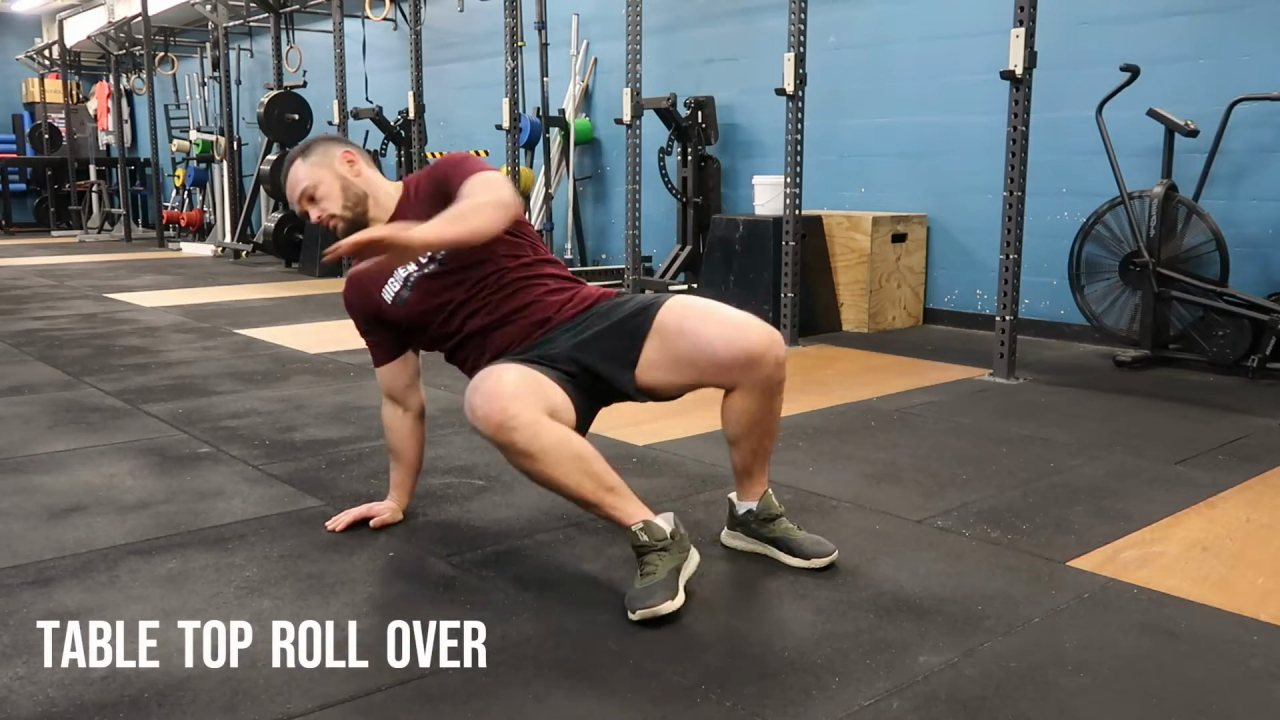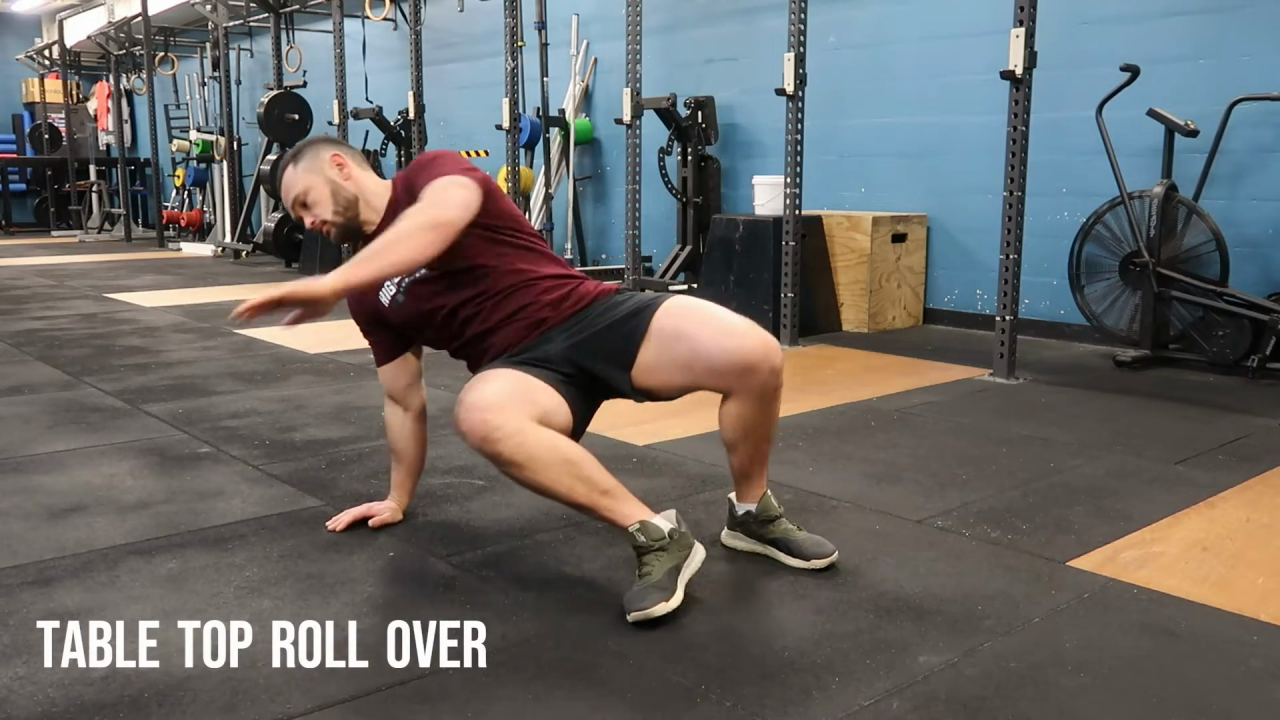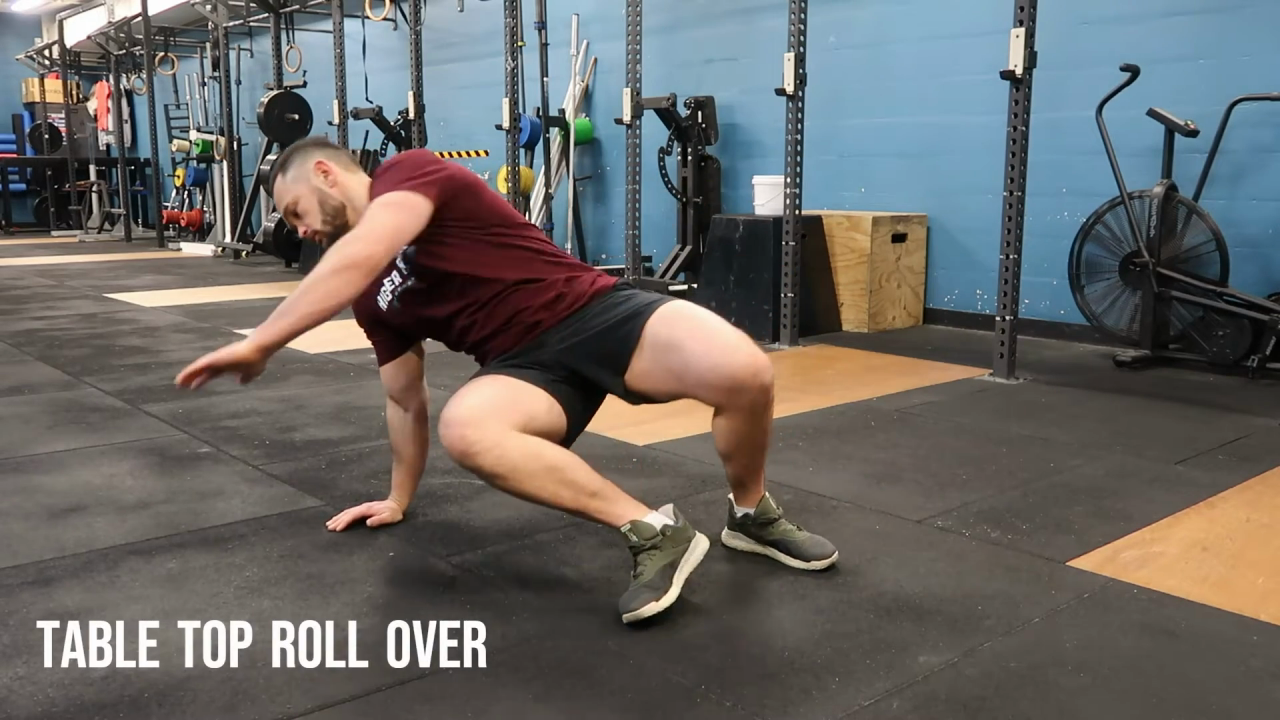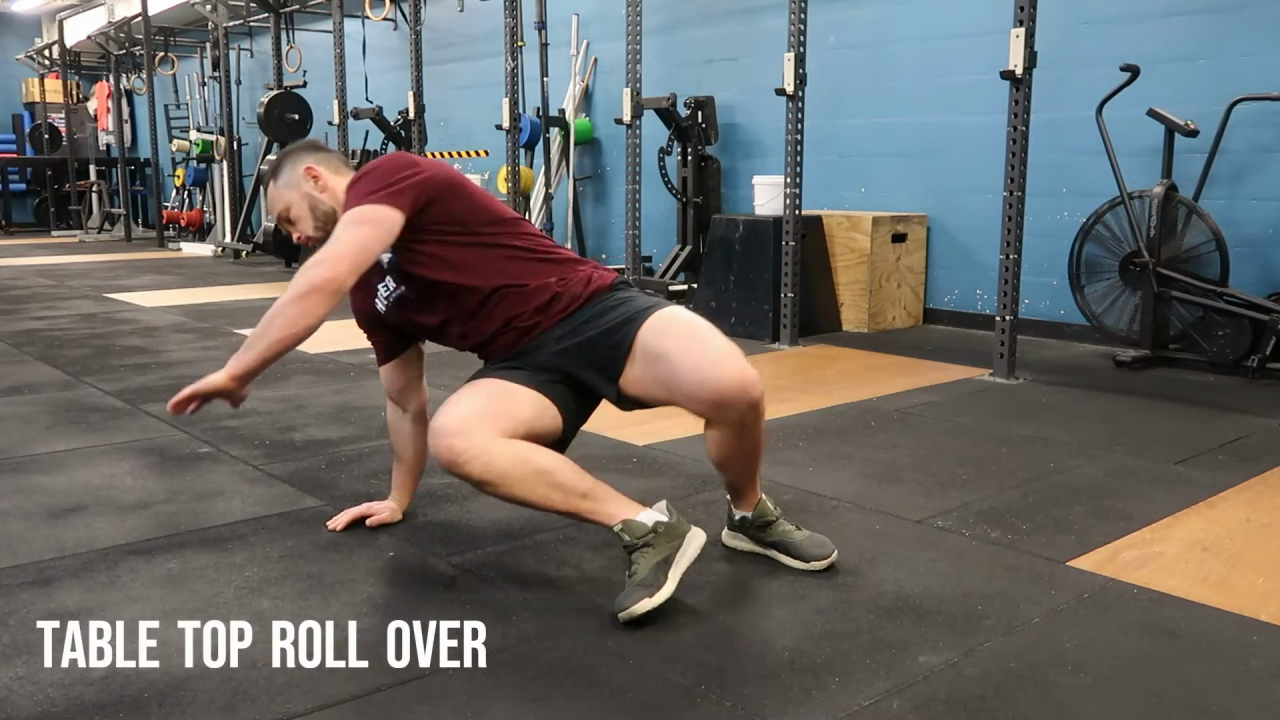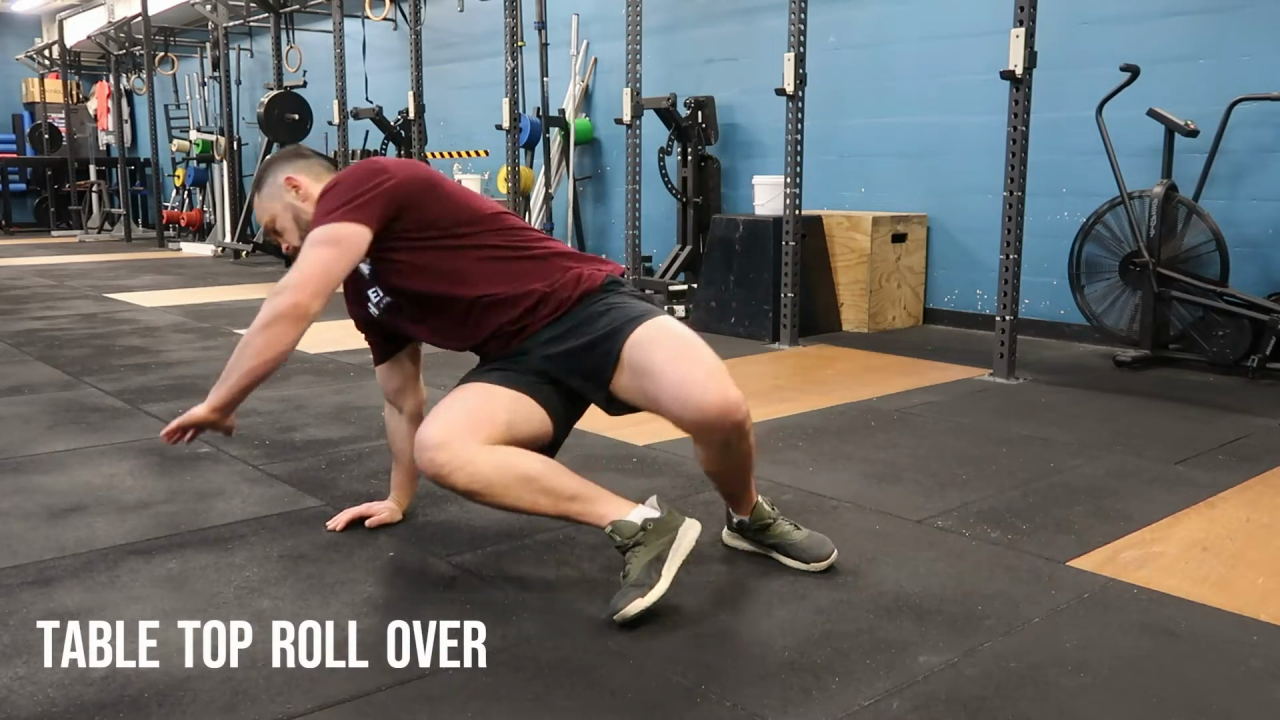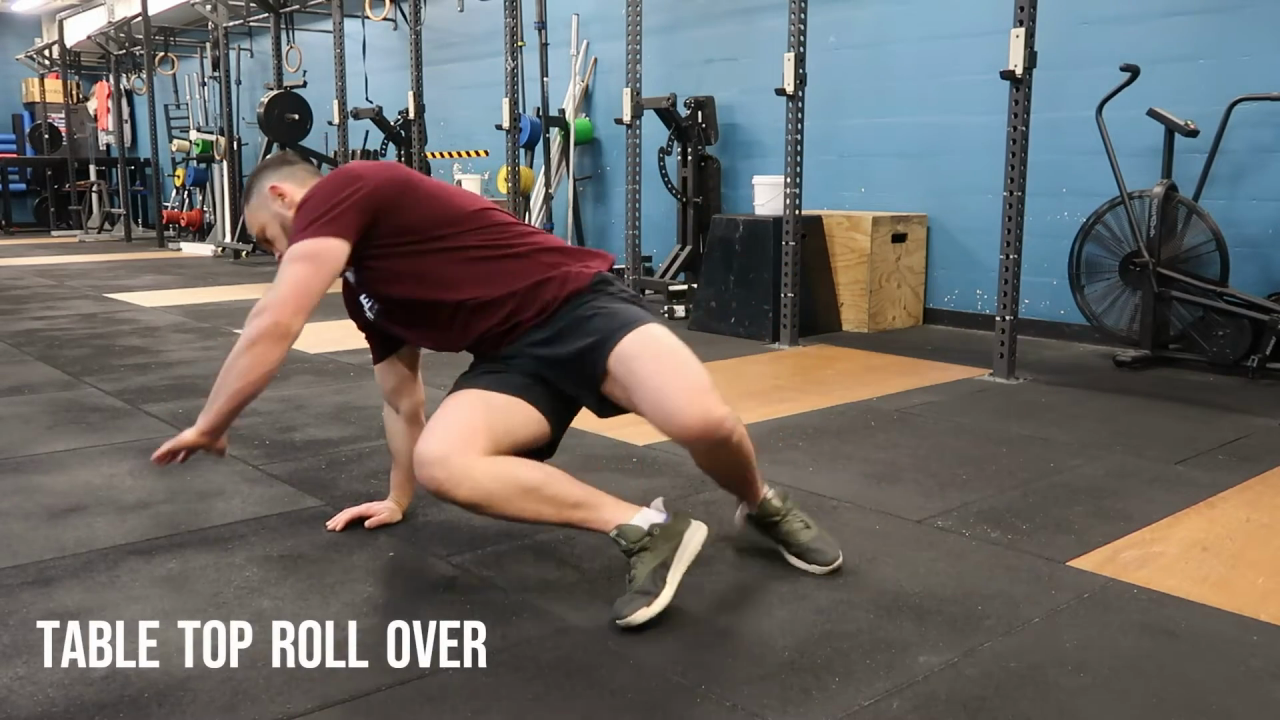
dt=0.1s
person 1, frame 1
left shoulder: (448, 177)
right shoulder: (364, 287)
left elbow: (494, 203)
right elbow: (402, 399)
left wrist: (420, 236)
right wrist: (397, 500)
left hip: (594, 318)
right hip: (523, 368)
left knee: (757, 347)
right knee: (494, 401)
left ankle: (753, 514)
right ankle: (650, 535)
person 1, frame 2
left shoulder: (430, 175)
right shoulder: (376, 299)
left elbow: (440, 223)
right elbow: (402, 397)
left wrist: (331, 284)
right wrist: (400, 498)
left hip: (600, 313)
right hip: (527, 365)
left knee: (751, 355)
right knee: (482, 415)
left ankle: (751, 515)
right ankle: (652, 533)
person 1, frame 3
left shoulder: (409, 175)
right shoulder: (374, 298)
left elbow: (363, 257)
right elbow: (404, 397)
left wrist: (257, 344)
right wrist: (400, 498)
left hip: (595, 309)
right hip: (524, 363)
left knee: (744, 371)
right knee: (464, 428)
left ankle: (753, 516)
right ankle: (648, 531)
person 1, frame 4
left shoulder: (392, 176)
right shoulder: (371, 292)
left elbow: (317, 288)
right elbow: (406, 399)
left wrist: (233, 376)
right wrist: (400, 498)
left hip: (592, 306)
right hip: (526, 358)
left knee: (732, 386)
right knee: (452, 438)
left ankle: (752, 517)
right ankle: (644, 527)
person 1, frame 5
left shoulder: (366, 183)
right shoulder: (364, 293)
left elbow: (291, 311)
right elbow: (402, 400)
left wrist: (218, 404)
right wrist: (398, 500)
left hip: (585, 305)
right hip: (518, 360)
left knee: (716, 407)
right knee: (438, 448)
left ankle: (751, 518)
right ankle: (635, 526)
person 1, frame 6
left shoulder: (342, 191)
right shoulder: (365, 282)
left elbow: (271, 331)
right elbow: (404, 399)
left wrist: (208, 427)
right wrist: (397, 498)
left hip: (576, 299)
right hip: (516, 346)
left knee: (698, 420)
right knee: (439, 464)
left ankle: (762, 508)
right ankle: (642, 527)
